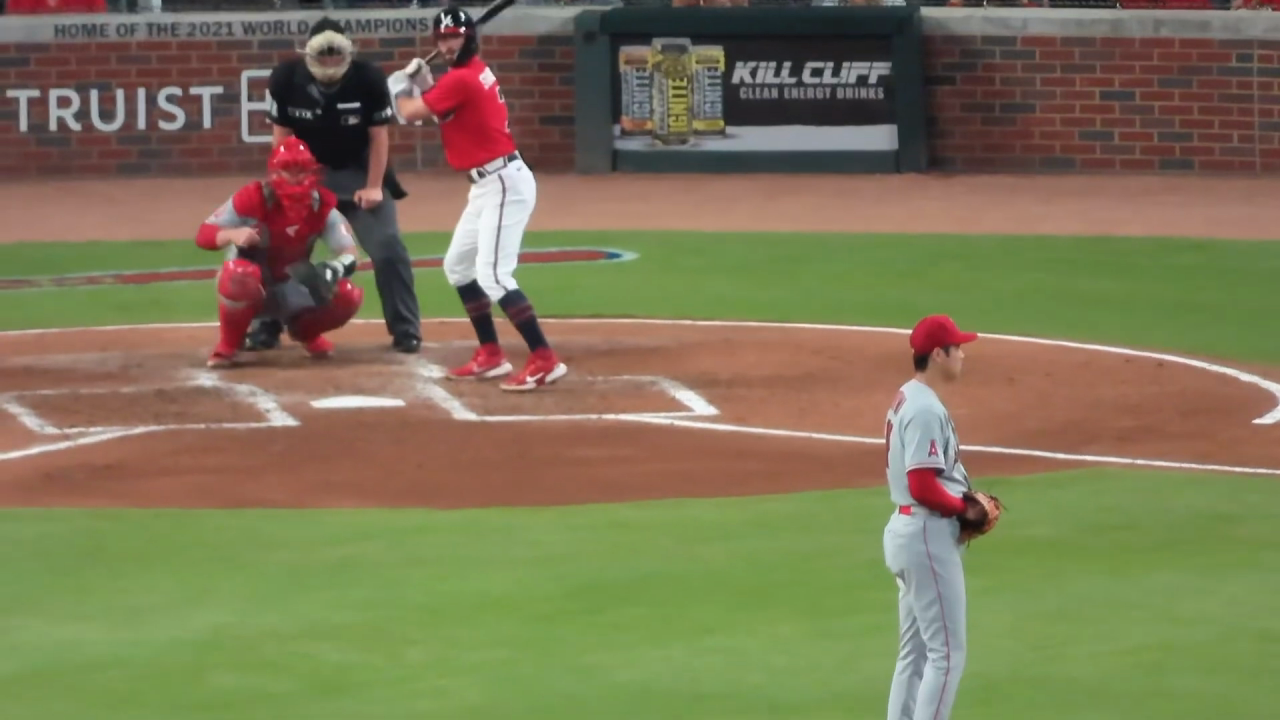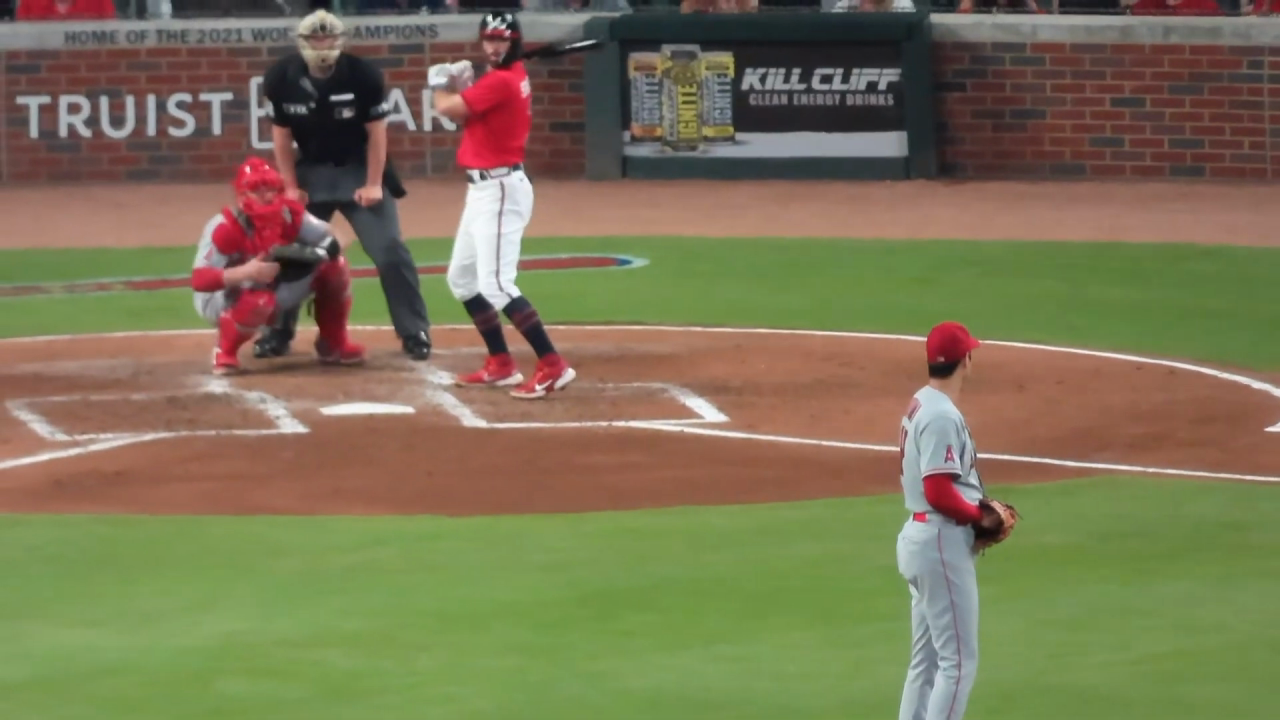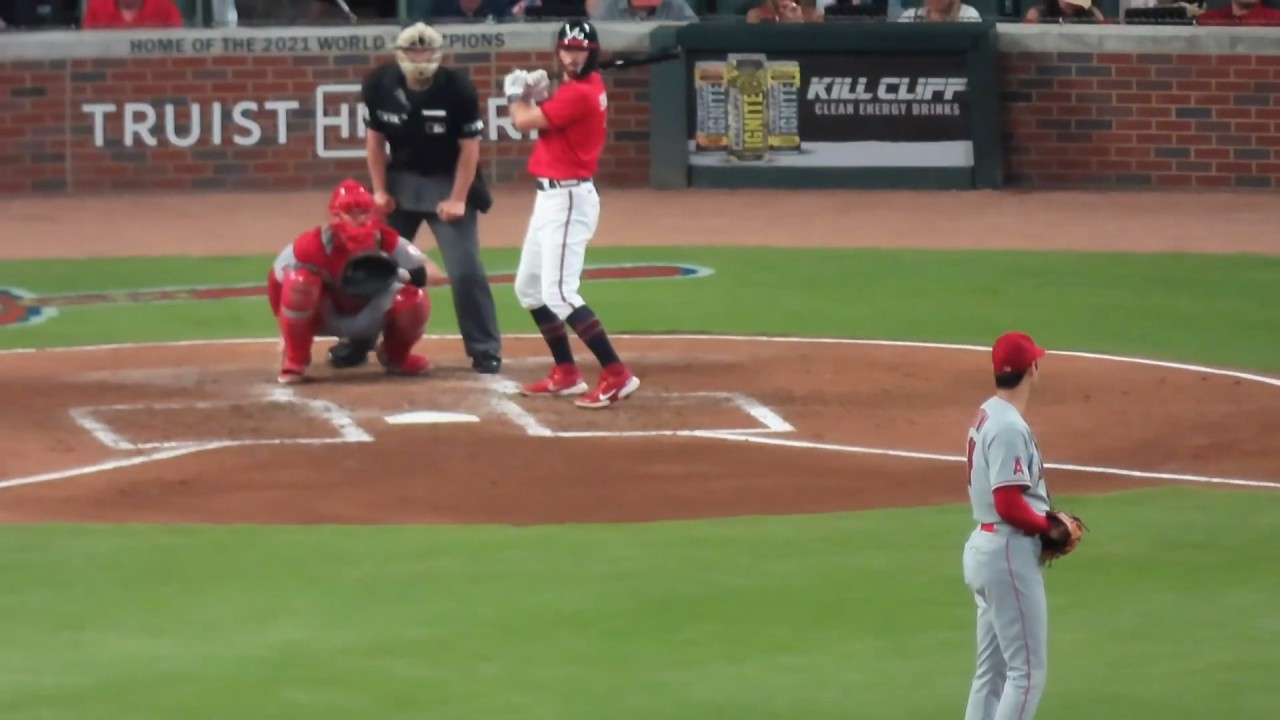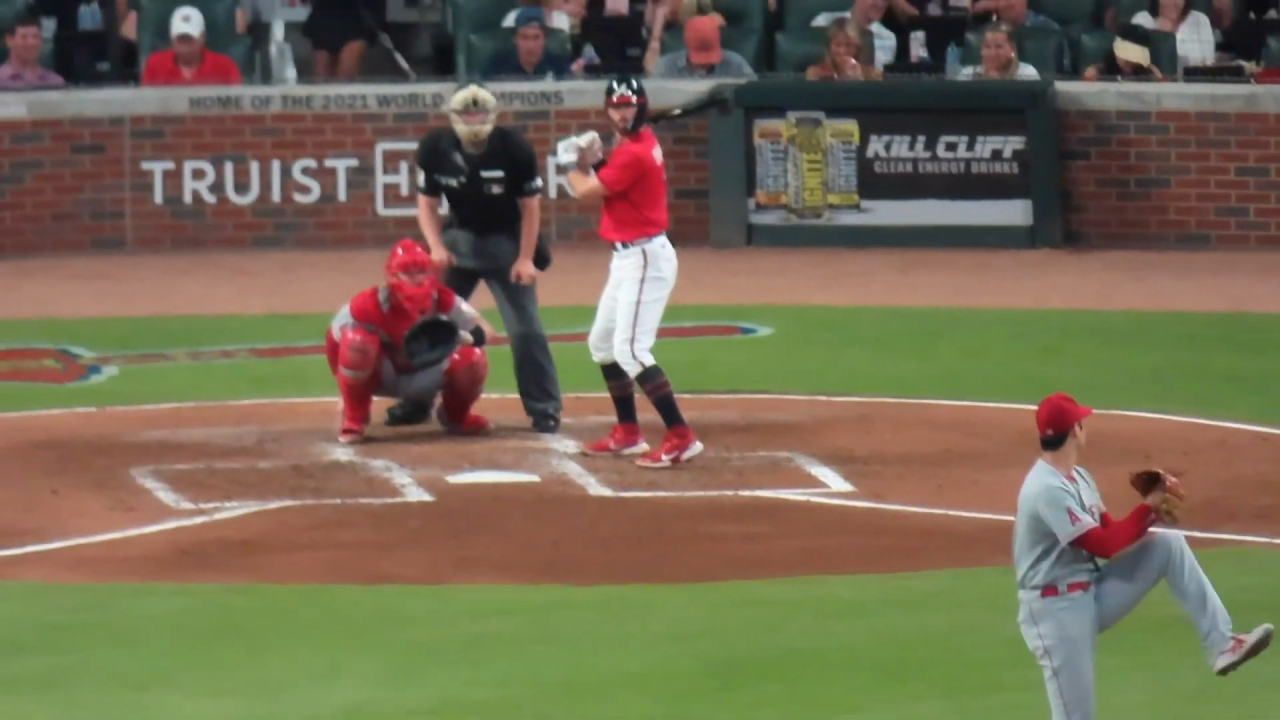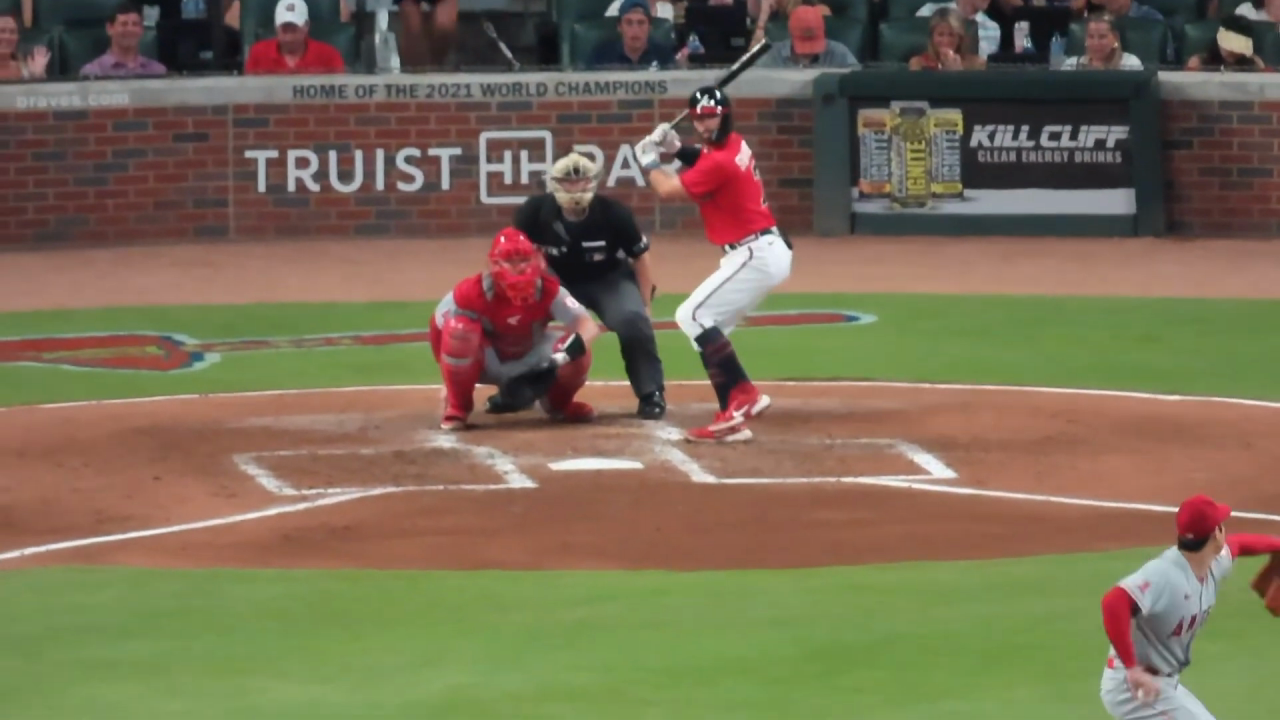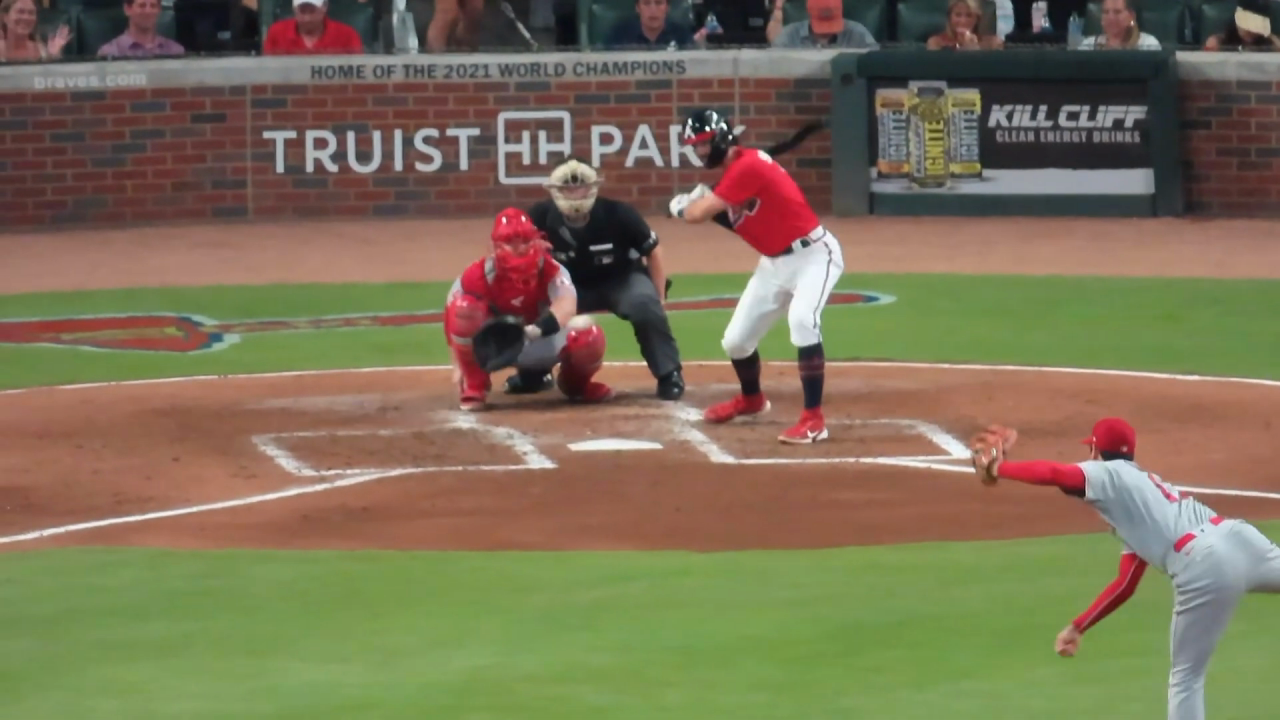
dt=0.7s
person 1, frame 1
left shoulder: (461, 78)
right shoulder: (473, 71)
left elbow: (410, 113)
right elbow: (445, 105)
left wrist: (399, 87)
right wrist: (425, 84)
left hip: (504, 184)
right hip: (490, 184)
left knee: (492, 275)
right knee: (458, 265)
left ankle: (544, 360)
right ankle: (490, 356)
person 1, frame 2
left shoulder: (502, 81)
right shoulder: (506, 77)
left elbow: (447, 109)
right elbow: (472, 110)
left wrist: (438, 82)
right wrist: (463, 85)
left hip: (499, 189)
right hip: (484, 188)
left knee: (494, 284)
right knee: (461, 278)
left ankle: (552, 365)
right ankle: (501, 364)
person 1, frame 3
left shoulder: (580, 93)
right shoulder: (580, 86)
left elbow: (524, 121)
right elbow: (549, 120)
left wrist: (515, 92)
right wrist: (539, 95)
left hip: (567, 199)
right hip: (551, 197)
left knee: (558, 294)
right knee: (529, 287)
left ankle: (617, 374)
right ankle: (566, 373)
person 1, frame 4
left shoulder: (635, 151)
right shoulder: (635, 143)
left elbow: (585, 191)
right elbow: (613, 182)
left wrist: (570, 161)
right wrist: (594, 159)
left hip: (645, 258)
right hip: (628, 257)
left knee: (630, 350)
right knee: (602, 343)
left ankle: (681, 437)
right ankle: (628, 433)
person 1, frame 5
left shoulder: (721, 160)
right shoulder: (731, 144)
left elbow: (669, 190)
right elbow: (704, 165)
left wrist: (649, 160)
right wrist: (676, 148)
left hip: (756, 254)
right hip: (761, 251)
left knee: (691, 316)
right knee: (705, 327)
left ankle: (746, 394)
right ankle: (730, 420)
person 1, frame 6
left shoulder: (747, 164)
right shoulder: (730, 179)
left elbow: (704, 211)
right elbow: (737, 222)
left wrist: (682, 207)
right wrist: (699, 203)
left hip: (815, 254)
right hip: (775, 263)
left knee: (802, 321)
right knee: (736, 340)
left ankle: (813, 419)
right ankle: (750, 398)
person 2, frame 1
left shoulder: (907, 399)
right shoulder: (926, 409)
right elbow: (923, 486)
left wrist: (962, 504)
right wrist: (965, 508)
left hip: (909, 530)
right hip: (927, 535)
left knee: (916, 651)
right knee: (947, 650)
person 2, frame 2
left shoulder: (921, 405)
right shoulder: (943, 415)
right elbow: (939, 493)
left wrist: (974, 512)
right wrist: (981, 515)
left hip: (922, 537)
right hip: (940, 543)
left knee: (927, 658)
right knee: (958, 659)
person 2, frame 3
left shoulder: (988, 415)
right shoulder: (1010, 427)
right elbow: (1008, 504)
left wrist: (1043, 523)
right wrist: (1049, 526)
left hip: (987, 547)
right hip: (1008, 553)
left knee: (994, 670)
right knee: (1026, 669)
person 2, frame 4
left shoulder: (1074, 475)
right shoulder: (1046, 487)
left elbow: (1110, 529)
right elbow: (1107, 545)
left wrist: (1147, 508)
right wrist: (1147, 508)
left hip: (1096, 597)
right hip: (1055, 611)
left knee: (1168, 547)
left ankle: (1222, 645)
person 2, frame 5
left shoulder: (1211, 564)
right shoulder: (1164, 575)
left elbow: (1236, 543)
right elbow: (1112, 603)
right wrist: (1133, 669)
right hip: (1131, 686)
person 2, frame 6
left shoulder: (1106, 473)
right shoulder: (1142, 481)
left elbow: (1059, 475)
right elbow: (1125, 583)
left wrist: (999, 468)
left hip: (1203, 569)
left knee: (1185, 678)
person 3, frame 1
left shoulder: (370, 78)
right shoulder: (285, 78)
left elbow: (378, 136)
right elbow: (282, 134)
left wrist: (374, 187)
left hip: (358, 171)
left knee: (387, 248)
left ankle: (406, 329)
right ankle: (266, 326)
person 3, frame 2
left shoulder: (363, 73)
right shoulder: (281, 76)
left elbow: (377, 131)
right elbow: (281, 134)
left wrist: (374, 185)
right wrist: (291, 186)
left hip: (359, 171)
right hip: (311, 172)
left knee: (390, 252)
left ankle: (415, 333)
right ankle: (277, 333)
person 3, frame 3
left shoulder: (458, 88)
right shoulder: (378, 83)
left elbow: (469, 148)
right elbow: (375, 139)
left wrist: (458, 199)
right wrist: (380, 191)
left hip: (447, 183)
right hip: (400, 180)
left knee: (465, 268)
left ankle: (486, 349)
right ankle: (357, 342)
person 3, frame 4
left shoulder: (514, 148)
right shoulder: (433, 147)
left elbow: (530, 206)
right elbow: (427, 204)
left wrist: (527, 259)
right wrist: (437, 248)
left hip: (506, 242)
right hip: (458, 239)
left knee: (524, 327)
left ankle: (545, 408)
right ankle: (416, 401)
person 3, frame 5
left shoulder: (614, 214)
right shoulder: (534, 211)
left elbow: (639, 257)
left wrist: (646, 305)
left hip: (609, 278)
right hip: (558, 279)
left knee: (633, 319)
left ankle: (651, 393)
person 3, frame 6
left shoulder: (619, 214)
right shoulder: (540, 217)
left elbow: (652, 252)
left wrist: (659, 299)
left hip: (621, 278)
right hip: (571, 284)
left knee: (644, 306)
left ankle: (669, 375)
right ankle: (534, 373)
person 4, frame 1
left shoulder: (322, 205)
right shoulder: (251, 199)
left elbow: (350, 253)
right elbow: (203, 235)
left wrist: (334, 269)
right wrist: (232, 235)
left hip: (291, 287)
right hip: (248, 286)
left knee: (349, 296)
right knee: (238, 272)
left ankle: (305, 331)
right ankle: (228, 345)
person 4, frame 2
left shoulder: (289, 214)
right shoulder: (225, 228)
left elbow: (334, 241)
right elbow: (200, 279)
right wrist: (245, 272)
left hip: (276, 291)
right hip: (225, 296)
left knee: (333, 267)
right knee: (259, 301)
left ankle: (333, 344)
right ankle: (225, 352)
person 4, frame 3
left shoulder: (387, 241)
right shoulder: (312, 246)
left elbow: (433, 272)
right elbow: (276, 280)
left wrist: (402, 275)
right wrist: (286, 336)
left hip: (368, 316)
right hip: (325, 316)
left knee: (415, 300)
right knee: (298, 281)
left ankle: (395, 356)
right ankle: (295, 360)
person 4, frame 4
left shoulder: (444, 300)
right shoulder: (369, 304)
left elbow: (485, 329)
right elbow: (334, 339)
left wrist: (465, 338)
right wrist: (346, 395)
left hip: (426, 377)
right hip: (383, 377)
left knee: (473, 358)
right knee: (356, 340)
left ankle: (455, 416)
right ankle: (354, 419)
person 4, frame 5
left shoulder: (548, 290)
right shoulder: (471, 292)
left elbow: (589, 327)
right elbow: (438, 328)
left wrist: (561, 357)
right wrist: (451, 372)
left hip: (530, 363)
right hip: (486, 364)
left knee: (578, 354)
right knee: (457, 328)
left ankle: (558, 404)
right ankle: (457, 406)
person 4, frame 6
left shoulder: (551, 270)
right shoulder: (478, 276)
left elbow: (567, 307)
right elbow: (454, 317)
left wrist: (532, 331)
right wrist: (459, 367)
left hip: (541, 344)
left knee: (590, 339)
right knee: (464, 308)
left ankle: (575, 384)
right ankle: (476, 388)
